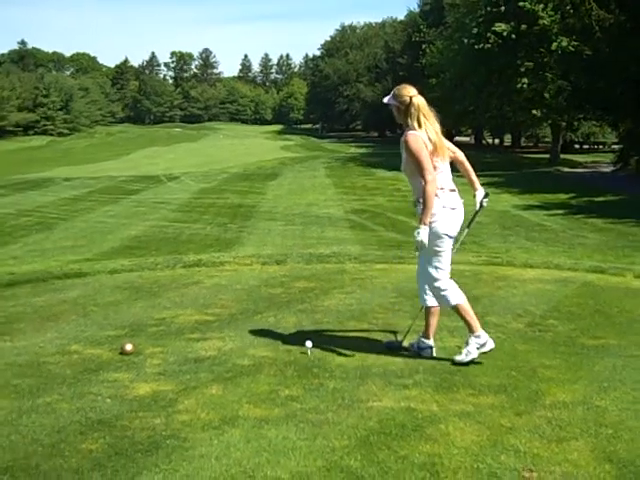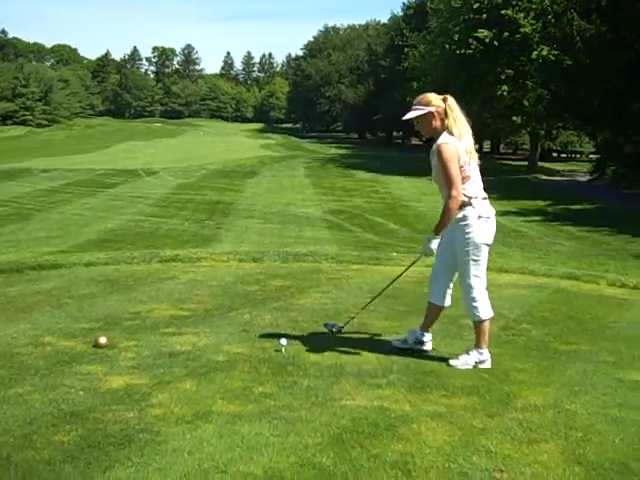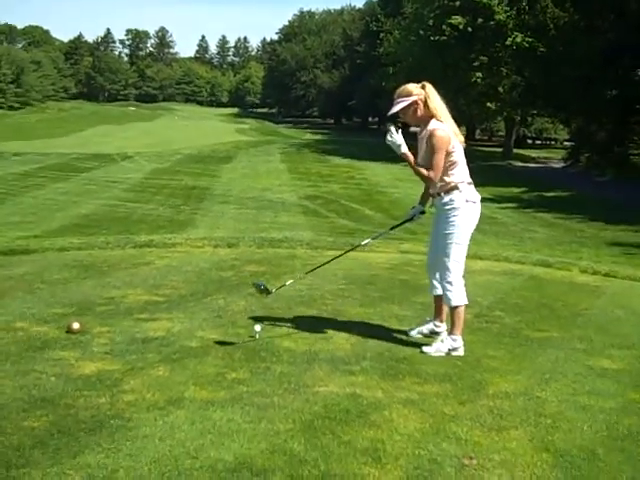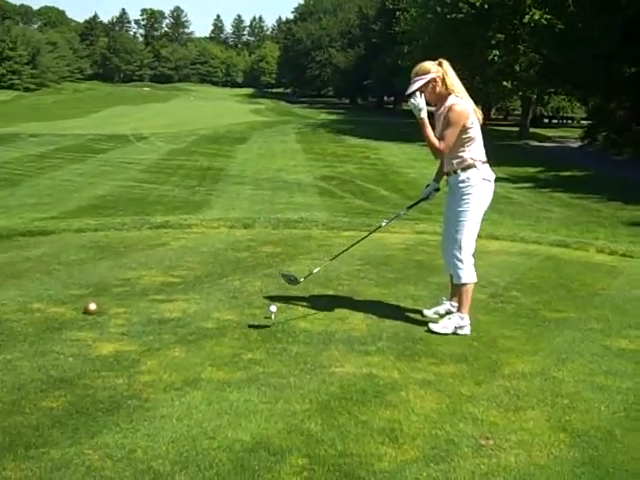
dt=0.5s
person 1, frame 1
left shoulder: (411, 137)
right shoulder: (429, 132)
left elbow: (431, 181)
right elbow: (459, 156)
left wrist: (423, 224)
right wrist: (477, 188)
left hip: (439, 210)
right hip: (449, 206)
left knee: (438, 278)
right knee: (427, 276)
left ankle: (479, 336)
right ankle: (427, 341)
person 1, frame 2
left shoulder: (444, 146)
right shoulder: (452, 140)
left elbow: (455, 195)
right elbow: (467, 176)
left wrist: (435, 235)
left hip: (473, 220)
right hip: (463, 219)
left knee: (472, 286)
right knee: (440, 276)
left ankle: (481, 353)
right ankle: (423, 335)
person 1, frame 3
left shoulder: (439, 132)
right shoulder: (427, 130)
left elbow: (432, 178)
left wrist: (403, 151)
right wrist: (421, 204)
left hip: (459, 204)
right hip: (445, 204)
left knee: (450, 271)
right knee: (435, 266)
left ankle: (454, 339)
right ankle: (438, 323)
person 1, frame 4
left shoulder: (457, 108)
right shoulder: (442, 108)
left elbow: (440, 150)
left wrist: (421, 117)
right wrist: (435, 181)
left hip: (473, 182)
right hip: (458, 182)
left knee: (461, 249)
right knee: (449, 247)
left ankle: (462, 318)
right ankle: (453, 302)
